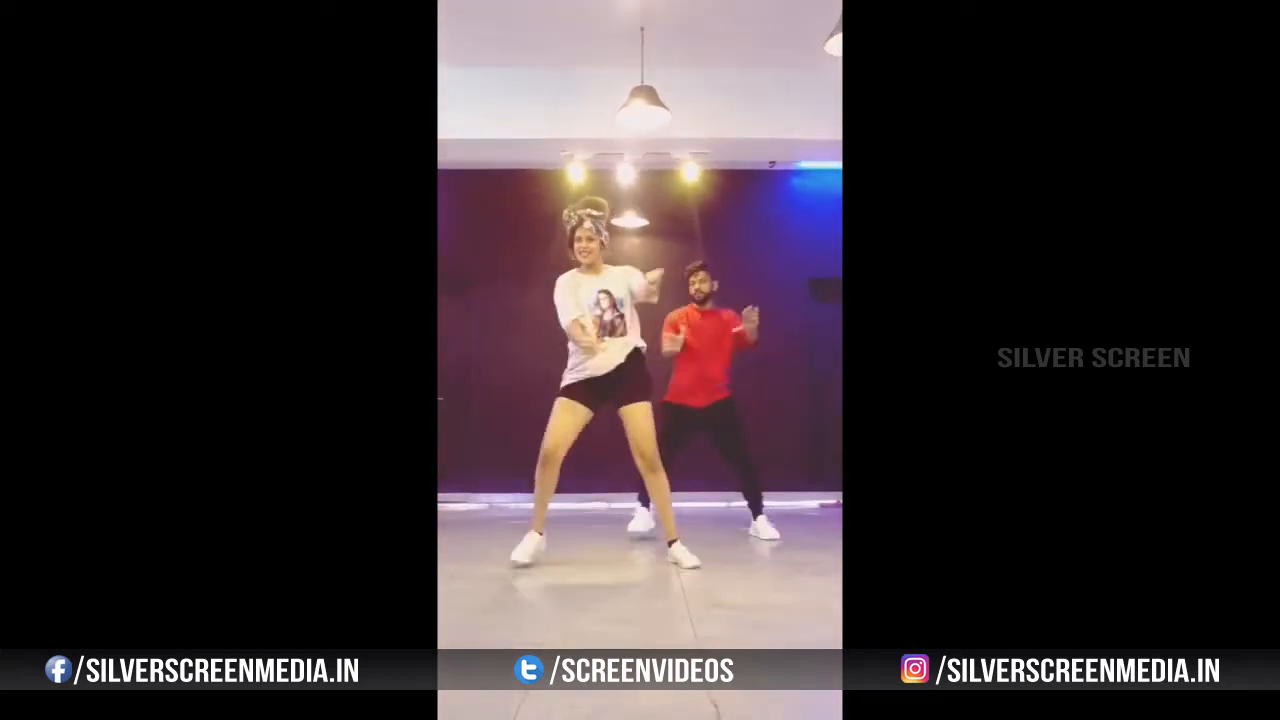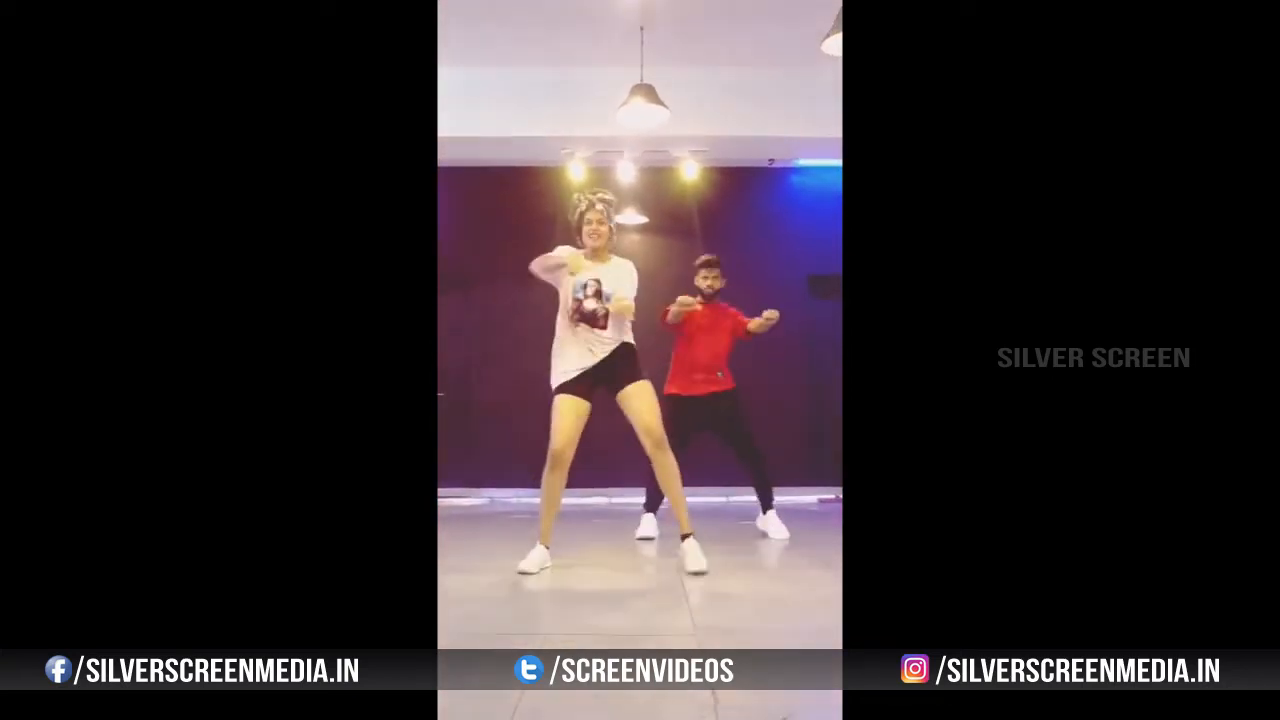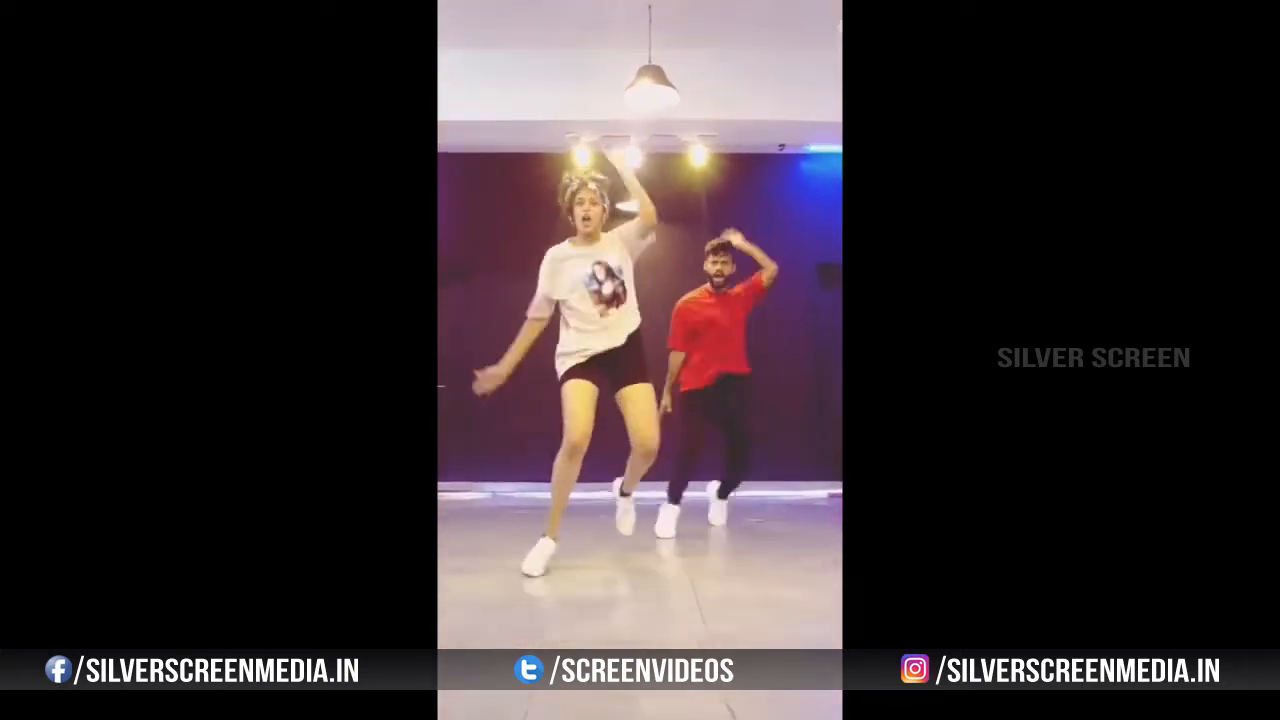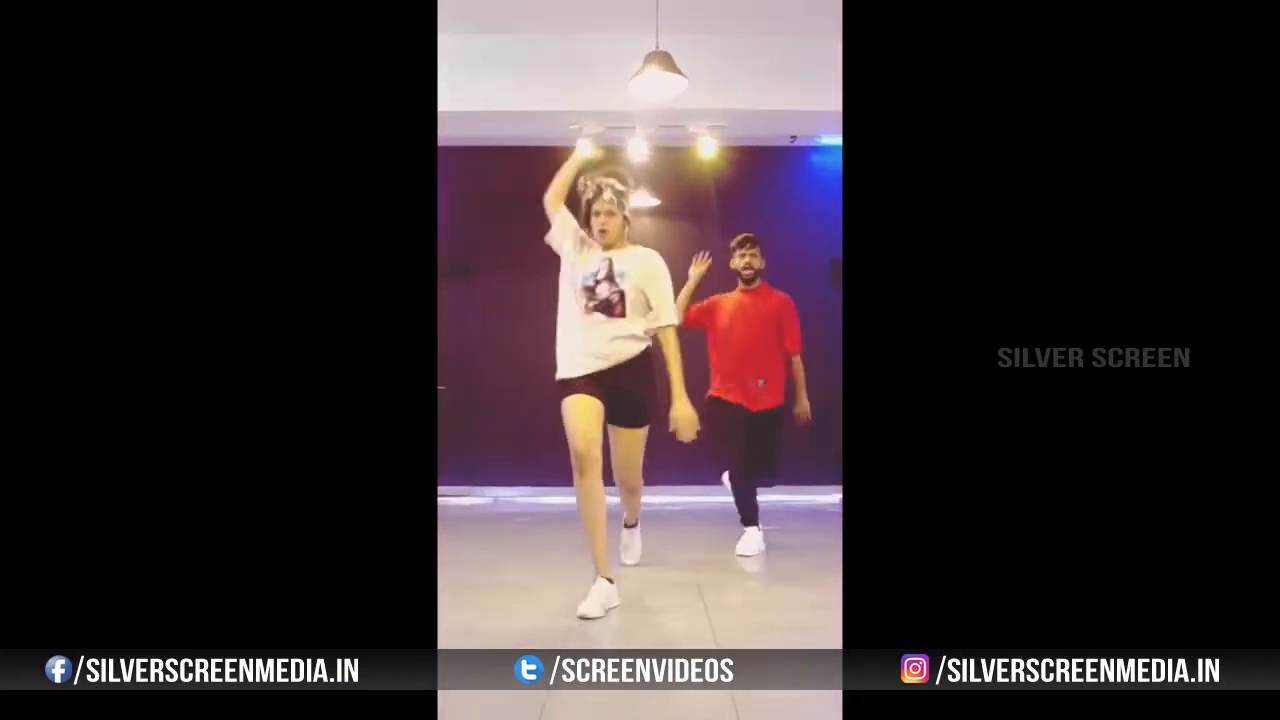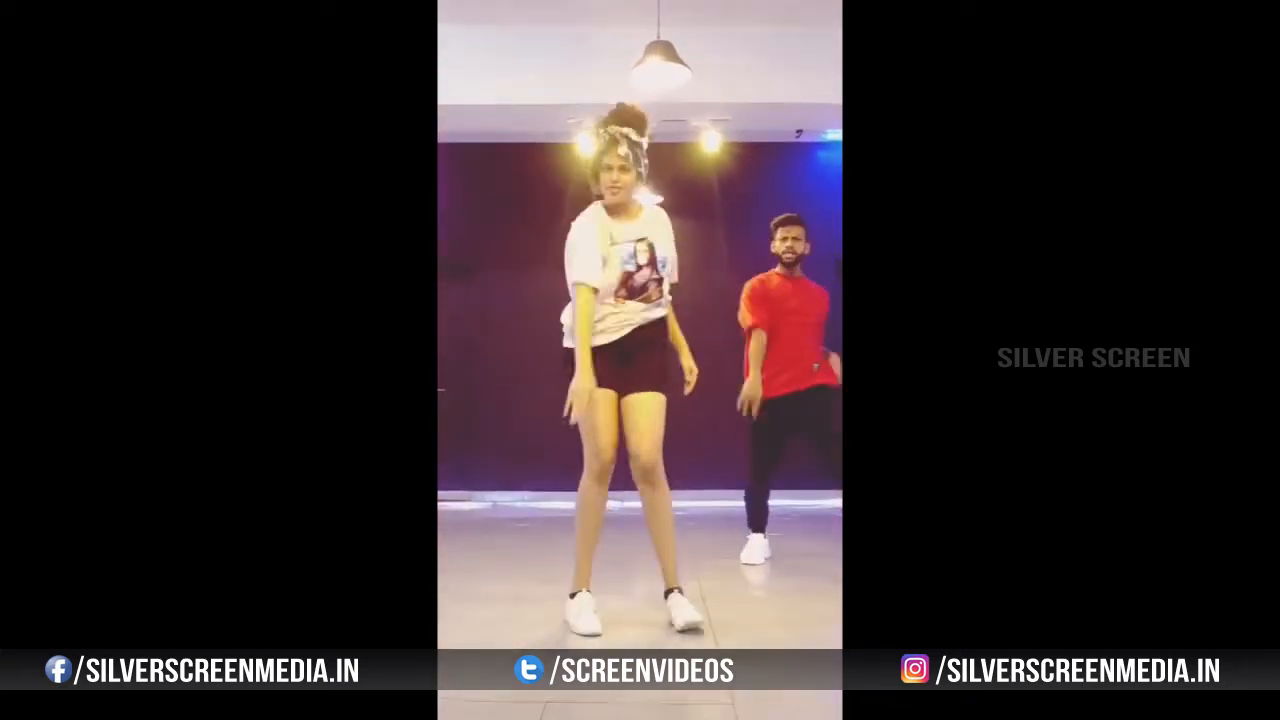
dt=0.4s
person 1, frame 1
left shoulder: (625, 274)
right shoulder: (567, 284)
left elbow: (649, 293)
right elbow: (574, 328)
left wrist: (652, 282)
right wrist: (586, 339)
left hip: (628, 369)
right hip: (584, 373)
left knee: (649, 457)
right knee: (550, 451)
left ankle: (674, 542)
right ankle: (536, 533)
person 1, frame 2
left shoulder: (624, 268)
right shoulder: (569, 257)
left elbow: (626, 309)
right elbow: (538, 266)
left wrist: (619, 309)
right wrist: (564, 260)
left hip: (618, 356)
right hip: (574, 364)
left knee: (656, 437)
right knee: (558, 451)
left ankle: (687, 536)
right ankle: (543, 546)
person 1, frame 3
left shoulder: (621, 242)
right shoulder: (558, 257)
left elbow: (650, 216)
right elbow: (537, 316)
left wrist: (623, 169)
right wrist: (505, 365)
left hip: (626, 347)
right hip: (580, 354)
left knee: (648, 443)
right knee: (576, 441)
left ankle: (626, 488)
right ankle: (549, 537)
person 1, frame 4
left shoulder: (648, 261)
right shoulder: (575, 248)
left elbow: (667, 330)
right elbow: (551, 199)
left wrist: (680, 398)
right wrist: (578, 160)
left hip: (631, 369)
right hip: (578, 369)
left knee: (627, 477)
right knee: (584, 453)
left ankle: (631, 523)
right ankle: (603, 580)
person 1, frame 5
left shoulder: (658, 221)
right shoulder: (588, 226)
right elbow: (583, 294)
left wrist: (683, 349)
right wrist: (582, 371)
left hip: (645, 341)
right hip: (593, 344)
left knee: (647, 460)
right knee: (600, 459)
left ankle: (674, 591)
right ankle: (580, 593)
person 2, frame 1
left shoulder: (729, 318)
right shoulder: (678, 317)
left elbow: (748, 341)
right elbow: (668, 349)
left wrist: (751, 326)
right wrist: (674, 345)
left hip: (718, 401)
right hip: (680, 402)
left knee: (740, 458)
right knee: (660, 456)
left ankle: (759, 518)
right ankle: (644, 510)
person 2, frame 2
left shoulder: (731, 315)
right shoulder: (685, 310)
left elbow: (753, 327)
right elbow: (671, 320)
left wrist: (766, 320)
right wrist: (679, 307)
left hip: (721, 393)
right hip: (683, 393)
left knee: (749, 450)
left ankle: (768, 512)
right ankle: (649, 515)
person 2, frame 3
left shoulder: (740, 297)
right shoulder: (687, 305)
left elbow: (772, 270)
right elbow: (678, 351)
left wrist: (743, 244)
right wrist: (667, 392)
left hip: (733, 383)
right hip: (697, 386)
left knee: (741, 449)
right knee: (689, 446)
left ankle: (721, 495)
right ankle: (671, 507)
person 2, frame 4
left shoulder: (780, 303)
right shoulder: (717, 305)
left elbow: (794, 353)
right elbow: (678, 317)
left wrist: (801, 395)
right wrist: (693, 280)
left hip: (768, 399)
right hip: (726, 397)
left knee: (765, 467)
right knee: (740, 461)
left ankle: (734, 478)
right ankle: (751, 528)
person 2, frame 5
left shoulder: (819, 295)
right shoulder: (758, 287)
right elbow: (757, 332)
left wrist: (830, 361)
right wrist: (753, 378)
left hip: (816, 387)
right hip: (771, 392)
left knee: (838, 458)
right knee: (761, 469)
right ankle: (757, 537)
